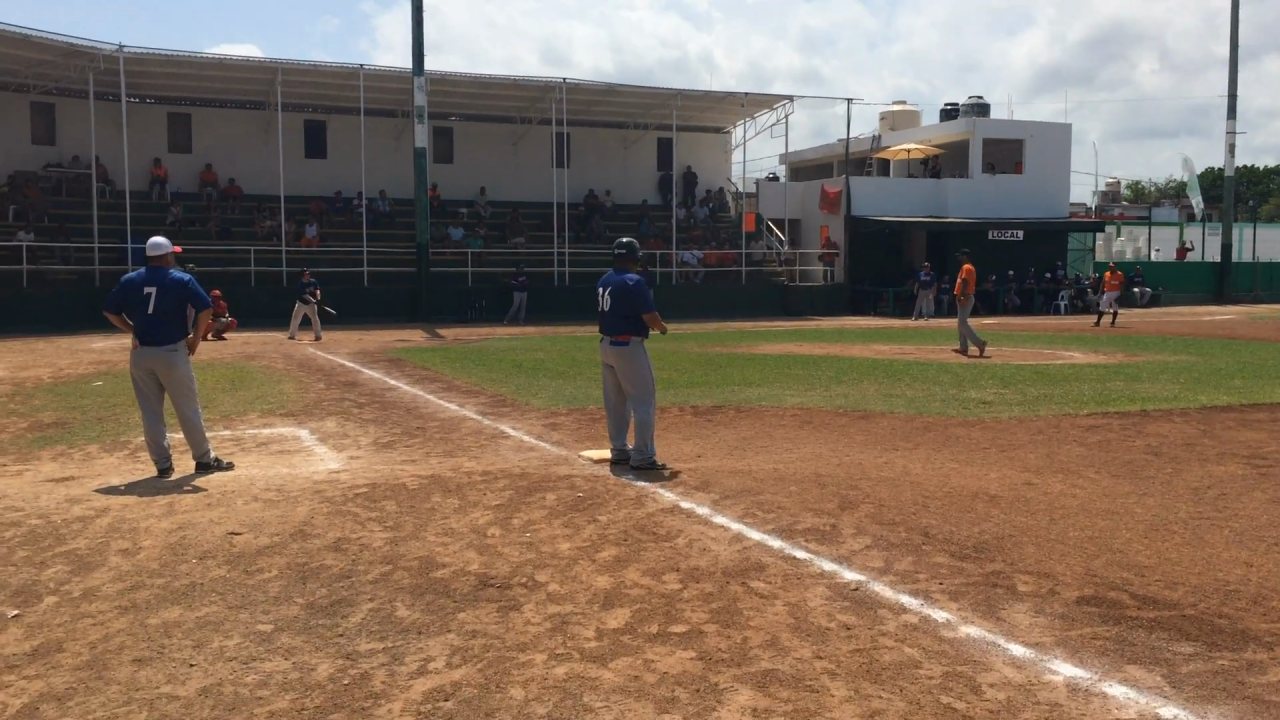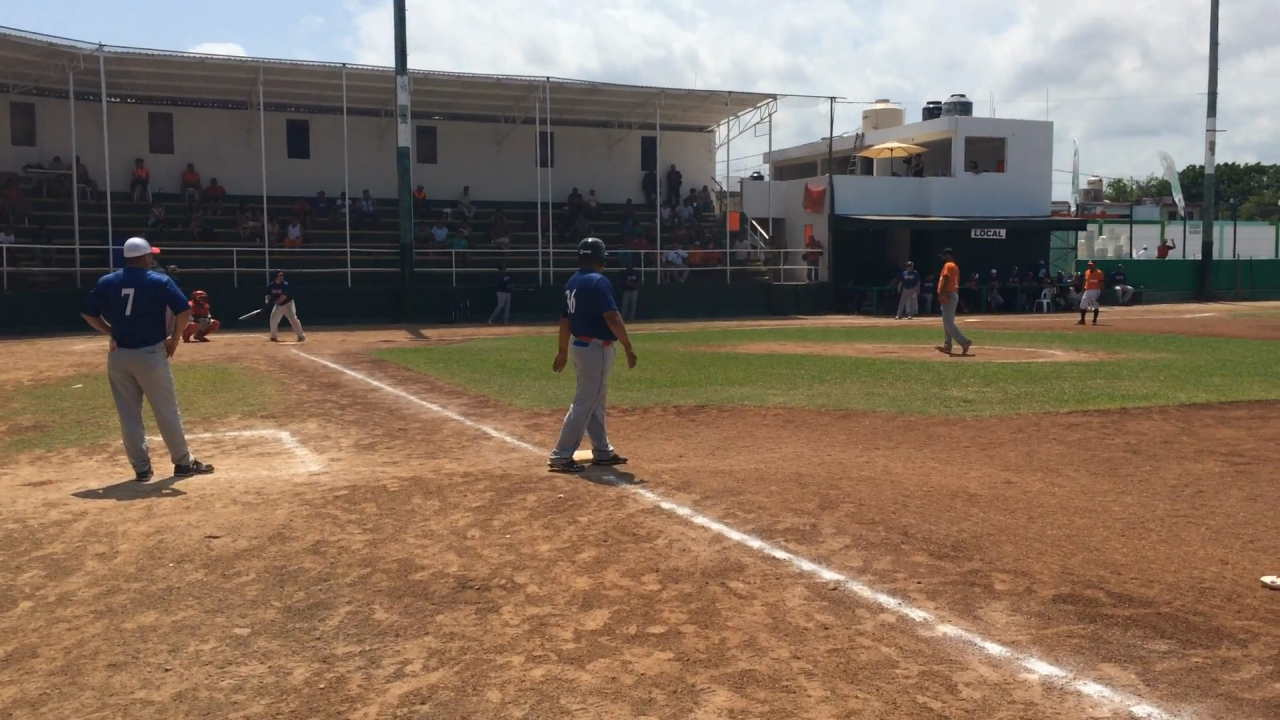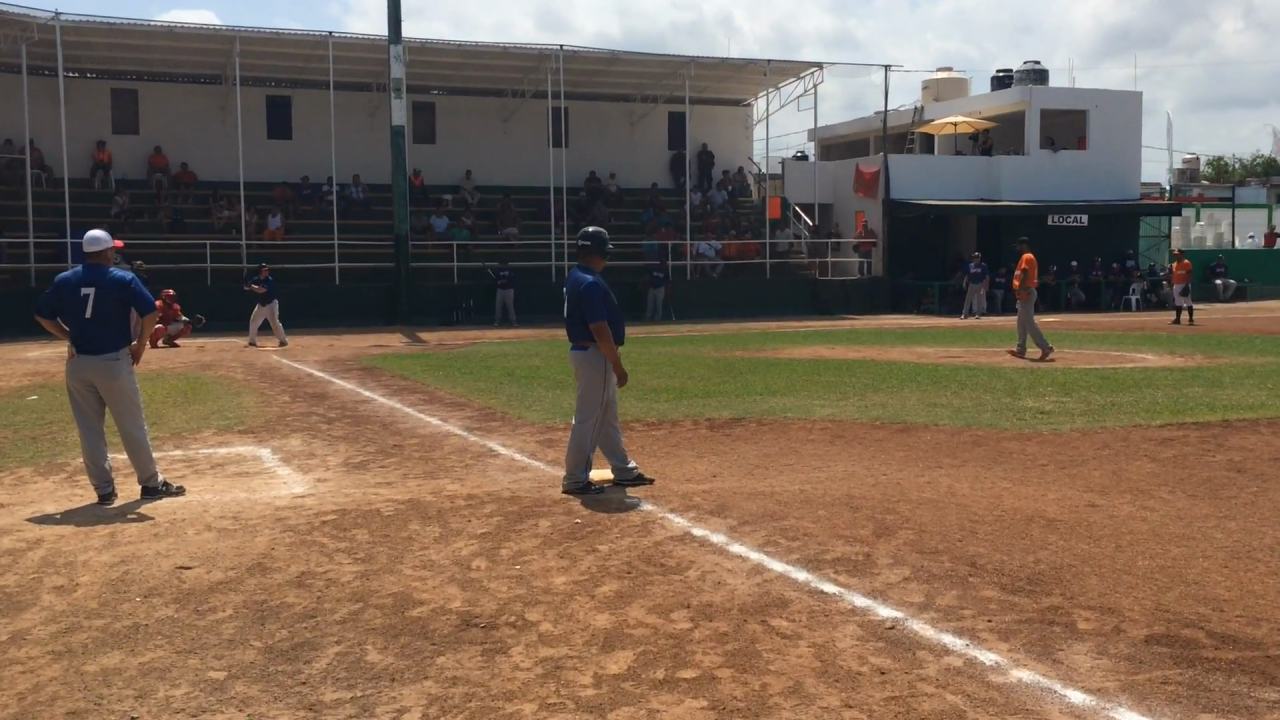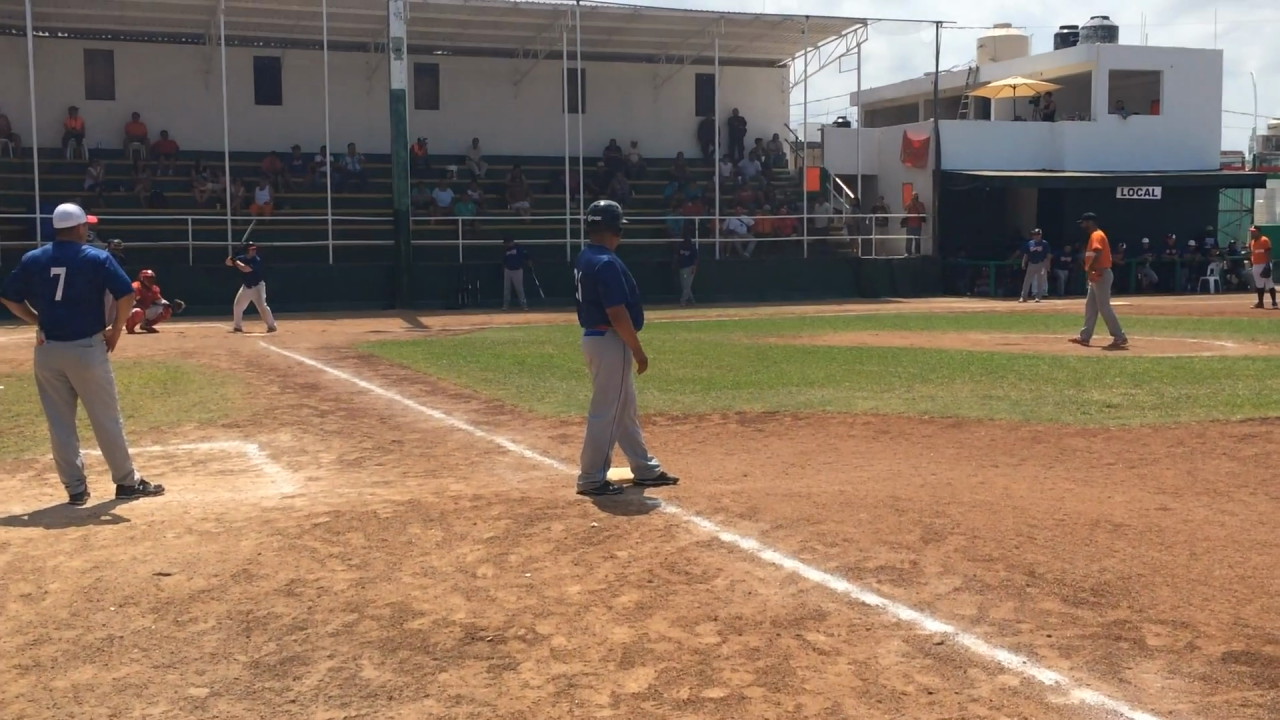
dt=0.7s
person 1, frame 1
left shoulder: (129, 281)
right shoulder: (181, 280)
left elbow: (110, 311)
right elbow: (205, 309)
left wrist: (133, 331)
right wrist: (196, 338)
left hip: (141, 354)
right hip: (172, 352)
left knee: (150, 412)
right knee: (188, 409)
left ankle: (162, 464)
right ankle: (204, 459)
person 1, frame 2
left shoulder: (107, 282)
right shoulder: (159, 281)
left elbow: (87, 313)
right elbow: (184, 310)
left wrist: (111, 333)
right wrist: (174, 338)
left hip: (119, 356)
right hip: (150, 354)
left knee: (129, 415)
right knee: (167, 412)
left ankle: (141, 467)
right ankle: (183, 462)
person 1, frame 3
left shoulder: (64, 280)
right shoulder: (123, 279)
left elbow: (43, 315)
right elbow: (150, 312)
left wrist: (70, 338)
right wrist: (140, 343)
left hip: (78, 364)
right hip: (114, 361)
left knee: (89, 430)
right knee: (132, 426)
left ankle: (104, 489)
right ankle: (151, 483)
person 1, frame 4
left shoulder: (32, 259)
right shoulder: (97, 258)
right elbow: (126, 295)
left wrist: (39, 322)
right wrist: (116, 329)
left hip: (48, 351)
right hip: (86, 348)
left knee: (59, 424)
right knee: (106, 420)
left ankle: (75, 488)
right ankle: (127, 482)
person 2, frame 1
left shoulder: (604, 280)
right shoulder: (633, 281)
right elbow: (651, 317)
right wrist: (660, 326)
left hip: (607, 345)
right hip: (628, 347)
left knee: (615, 402)
right knee: (643, 401)
left ankle: (620, 451)
right ankle: (642, 456)
person 2, frame 2
left shoulder: (572, 282)
right shoulder: (598, 281)
left elbow: (565, 321)
right elbow: (612, 317)
left wrist: (562, 351)
right wrist: (628, 346)
left hip: (579, 346)
right hip: (596, 348)
left knee: (594, 402)
right knee: (585, 403)
left ankle: (602, 452)
right ankle: (561, 455)
person 2, frame 3
left shoulder: (576, 277)
right shoulder: (590, 283)
right elbow: (600, 329)
right wrist: (617, 365)
left hip: (587, 352)
right hip: (594, 356)
left knee: (607, 415)
right knee: (588, 418)
left ankle: (624, 470)
right ankle: (575, 479)
person 2, frame 4
left shoulder: (587, 257)
right shoulder: (606, 263)
right elbow: (617, 313)
right wrist: (638, 350)
left hip: (598, 337)
right hip: (610, 342)
left knee: (625, 408)
right knee: (606, 411)
left ankle: (645, 468)
right ankle: (591, 479)
